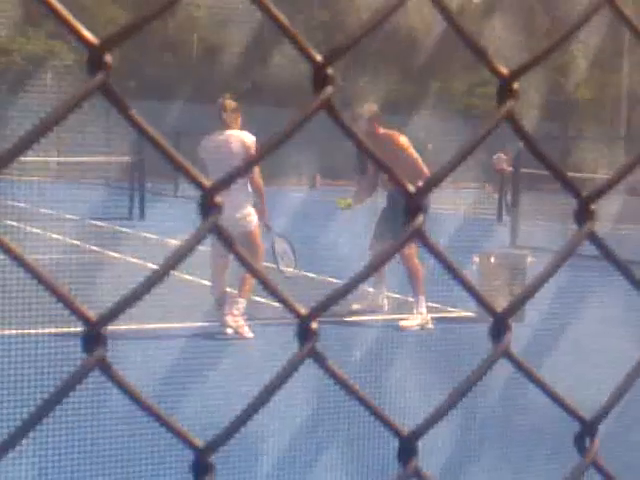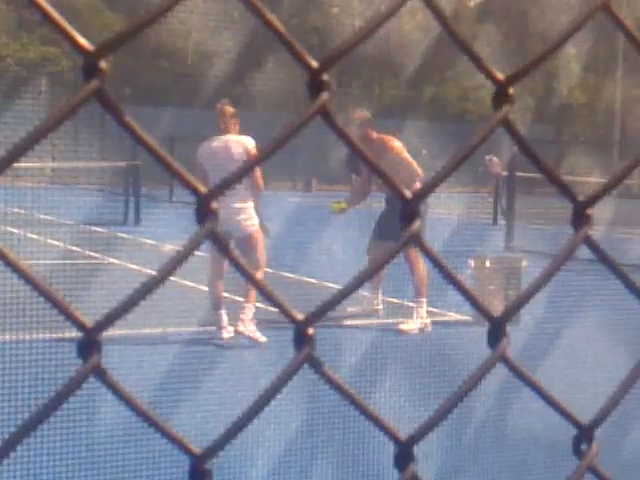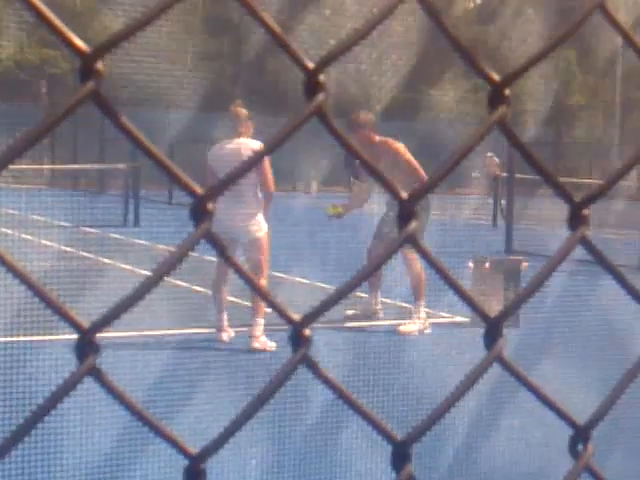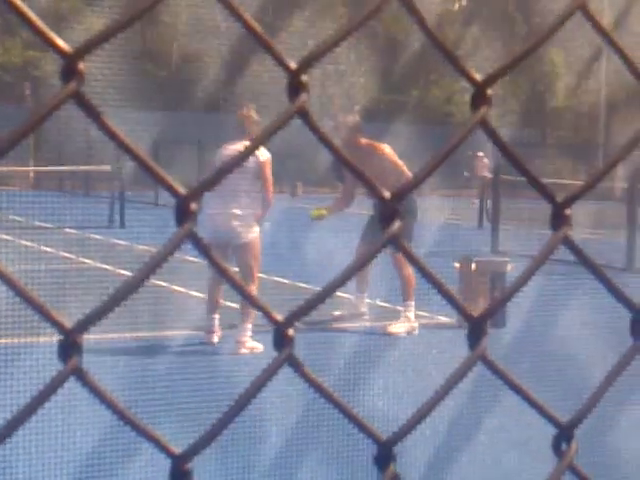
dt=0.3s
person 1, frame 1
left shoulder: (206, 143)
right shoulder: (246, 139)
left elbow: (205, 179)
right elbow: (255, 179)
right wrist: (261, 206)
left hip: (215, 208)
right hip: (240, 208)
left knee: (219, 267)
right knee: (256, 260)
left ankle: (225, 316)
right ankle: (236, 312)
person 1, frame 2
left shoulder: (204, 149)
right shoulder: (246, 143)
left elbow: (203, 187)
right elbow: (257, 184)
right wrist: (255, 204)
left hip: (216, 214)
right hip: (242, 211)
left knee: (217, 270)
right knee: (257, 266)
left ankle: (223, 324)
right ankle: (246, 319)
person 1, frame 3
left shoulder: (215, 151)
right shoulder: (257, 147)
right elbow: (269, 189)
right wrist: (263, 209)
left hip: (223, 216)
right hip: (250, 216)
left knee: (221, 272)
right knee: (260, 275)
left ankle: (223, 327)
right ankle: (257, 334)
person 1, frame 4
left shoulder: (222, 150)
right shoulder: (261, 154)
left elbow: (214, 188)
right elbow: (268, 196)
right wrist: (261, 214)
left hip: (215, 216)
right hip: (242, 220)
left knee: (218, 275)
right knee: (250, 280)
left ankle: (214, 328)
right ankle: (244, 339)
person 2, frame 1
left shoulder: (396, 140)
right shoulder: (370, 147)
left elbow: (423, 174)
right elbow: (370, 185)
right wrist: (353, 200)
right hip: (395, 198)
left knee: (407, 252)
right knee: (376, 247)
left ankle: (421, 312)
right ankle: (378, 299)
person 2, frame 2
left shoulder: (389, 144)
right shoulder: (364, 153)
left elbow: (417, 174)
right elbow: (363, 188)
right wrist: (346, 204)
right hip: (393, 202)
left knee: (411, 253)
right knee: (374, 250)
left ankle: (421, 315)
right ankle: (375, 303)
person 2, frame 3
left shoulder: (392, 147)
right shoulder: (366, 156)
left elbow: (421, 178)
right elbow: (363, 193)
right wrist: (343, 208)
right hip: (395, 205)
left knee: (409, 255)
right knee: (373, 252)
left ankle: (420, 316)
right ankle: (373, 305)
person 2, frame 4
left shoulder: (379, 150)
right shoulder: (352, 160)
left elbow: (408, 179)
right elbow: (346, 198)
right wrist: (326, 211)
left hip: (401, 206)
right hip: (382, 207)
left knee: (399, 257)
right knee: (361, 253)
left ankle: (409, 318)
right ankle: (360, 305)
